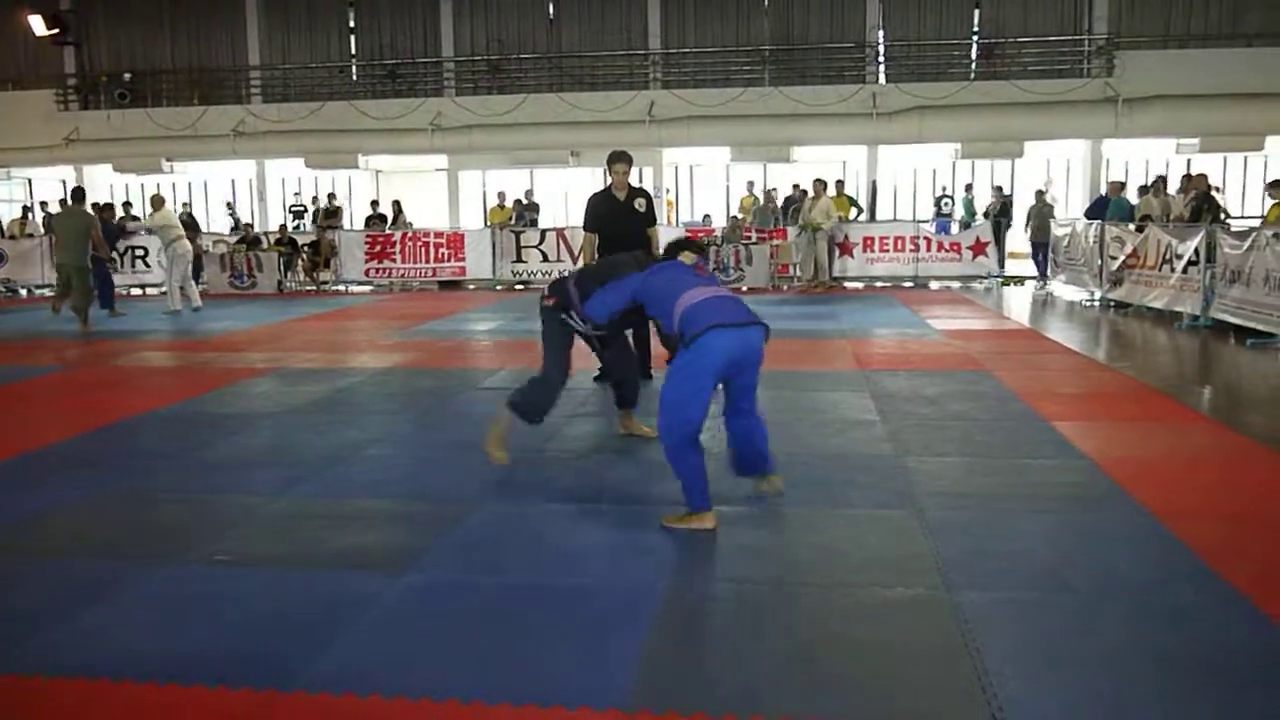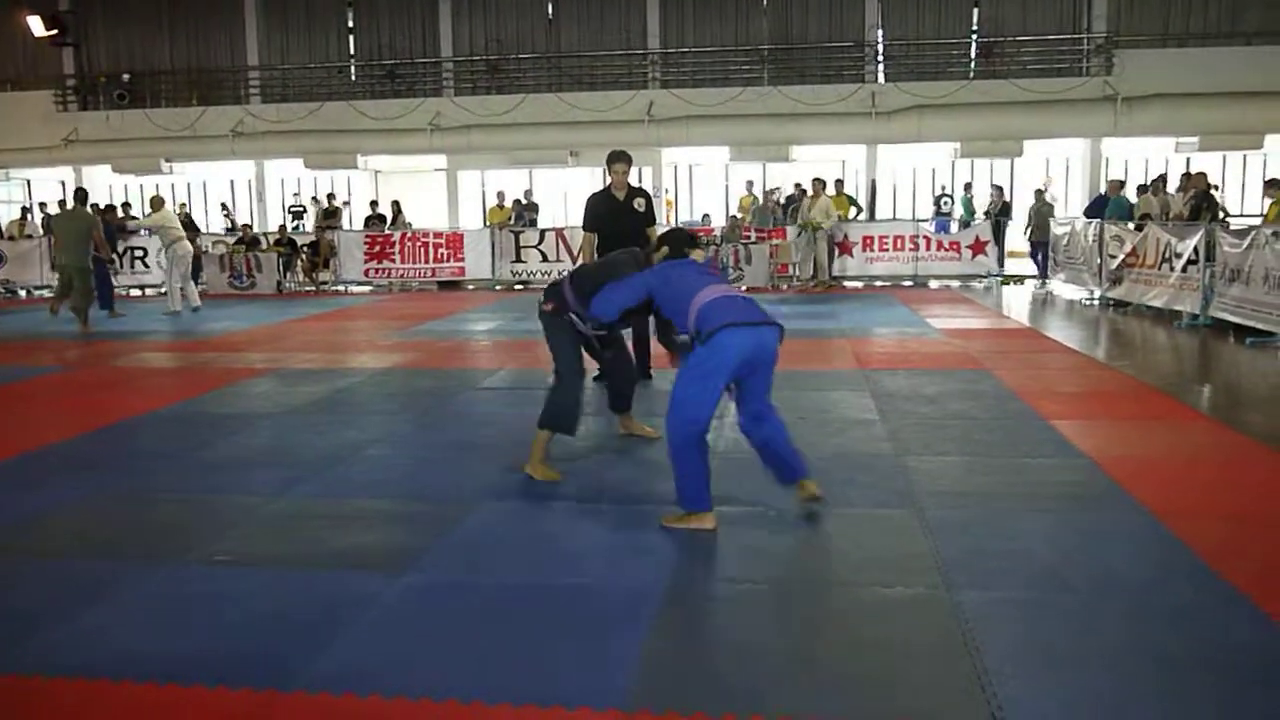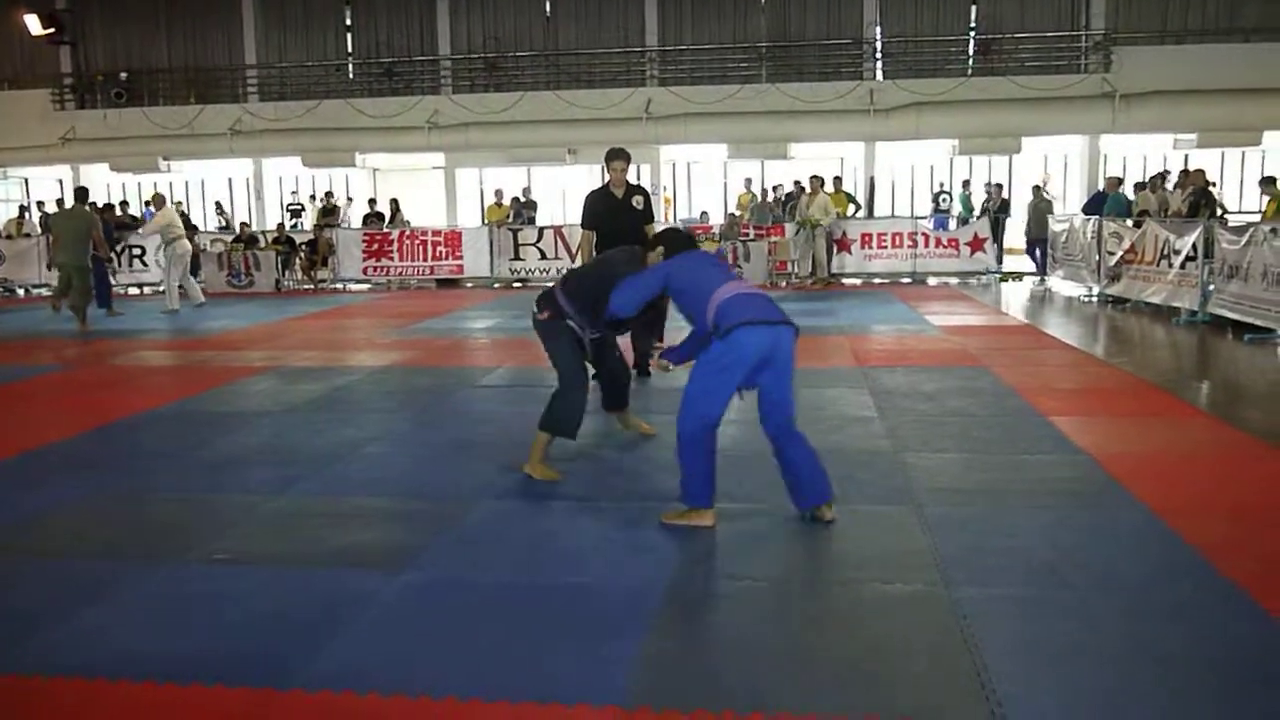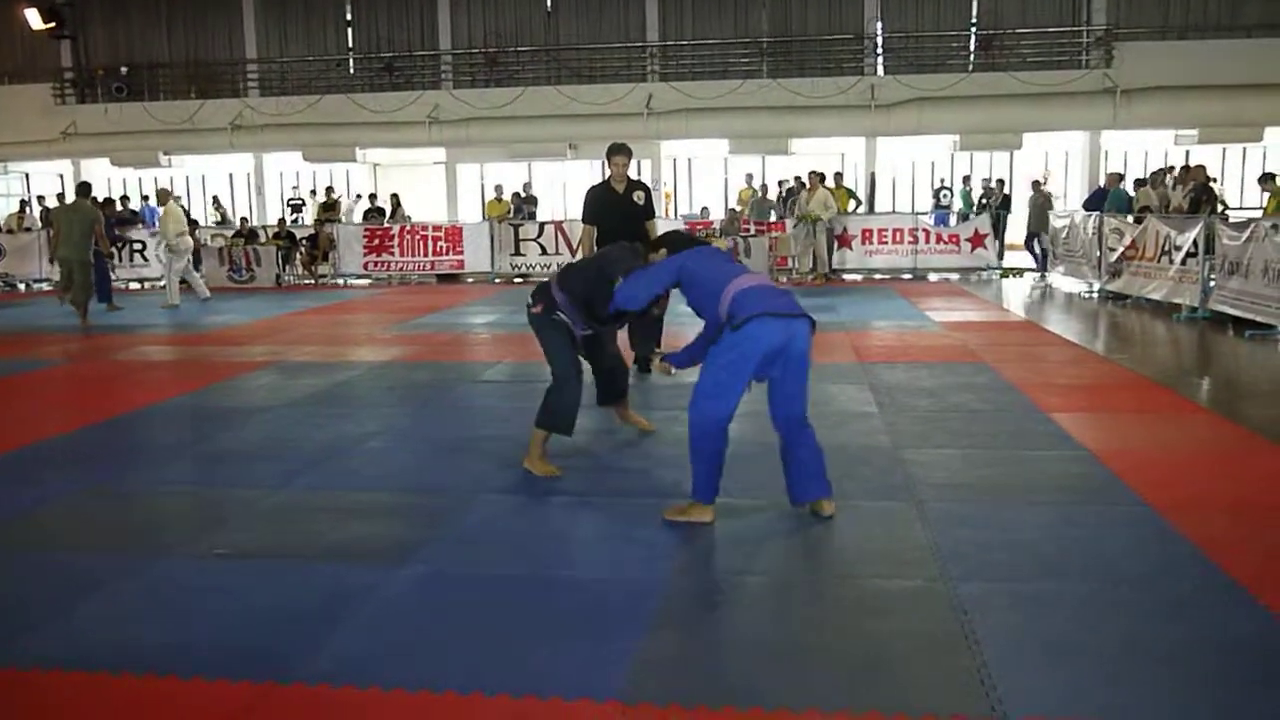
dt=0.1s
person 1, frame 1
left shoulder: (646, 278)
right shoulder: (704, 278)
left elbow: (593, 311)
left hip: (710, 338)
right hip: (751, 330)
left knee: (677, 427)
right knee: (742, 408)
left ankle: (701, 512)
right ankle: (765, 475)
person 1, frame 2
left shoulder: (656, 274)
right shoulder: (706, 274)
left elbow: (601, 309)
left hip: (725, 337)
right hip: (766, 330)
left knee: (685, 425)
right knee: (756, 413)
left ankle: (700, 511)
right ankle: (802, 482)
person 1, frame 3
left shoulder: (669, 267)
right shoulder: (714, 270)
left elbow: (621, 305)
right elbow: (704, 336)
right wrist: (670, 355)
left hip: (742, 333)
right hip: (781, 330)
left knee: (695, 421)
right knee: (781, 424)
left ankle: (700, 508)
right ankle: (820, 502)
person 1, frame 4
left shoulder: (681, 262)
right shoulder: (722, 266)
left elbow: (630, 296)
right elbow: (713, 337)
right wrist: (674, 360)
left hip: (755, 325)
right hip: (796, 323)
left knee: (707, 414)
right knee: (792, 419)
left ankle: (702, 505)
right ankle: (820, 498)
person 2, frame 1
left shoulder: (643, 197)
right shoulder: (597, 201)
left elbow: (652, 233)
right elbow: (589, 238)
left knee: (640, 319)
left ankle: (644, 367)
person 2, frame 2
left shoulder: (642, 197)
right shoulder: (596, 201)
left elbow: (651, 232)
right elbow: (589, 238)
left knee: (640, 320)
left ankle: (643, 367)
person 2, frame 3
left shoulder: (641, 194)
right shoulder: (595, 199)
left elbow: (649, 230)
right elbow: (587, 236)
left knee: (641, 317)
left ankle: (642, 363)
person 2, frame 4
left shoulder: (642, 190)
right shoulder: (595, 194)
left elbow: (650, 226)
right elbow: (588, 231)
left knee: (641, 312)
left ankle: (643, 359)
person 3, frame 1
right shoulder: (633, 271)
right hip: (562, 308)
left knee: (625, 365)
right knee: (555, 375)
left ankle: (627, 421)
right ankle: (498, 432)
person 3, frame 2
right shoulder: (628, 266)
right hip: (559, 309)
left knee: (622, 370)
right knee: (570, 377)
left ankle: (626, 422)
right ankle: (537, 459)
person 3, frame 3
left shoulder: (635, 263)
right shoulder: (626, 264)
left hip: (585, 319)
right hip: (554, 316)
left knee: (615, 367)
right knee: (575, 381)
left ankle: (625, 418)
right ankle: (535, 459)
person 3, frame 4
left shoulder: (638, 263)
right shoulder: (626, 261)
left hip: (581, 314)
right hip: (549, 310)
left knee: (611, 363)
right knee: (568, 377)
left ankle: (623, 412)
right ankle: (534, 455)
